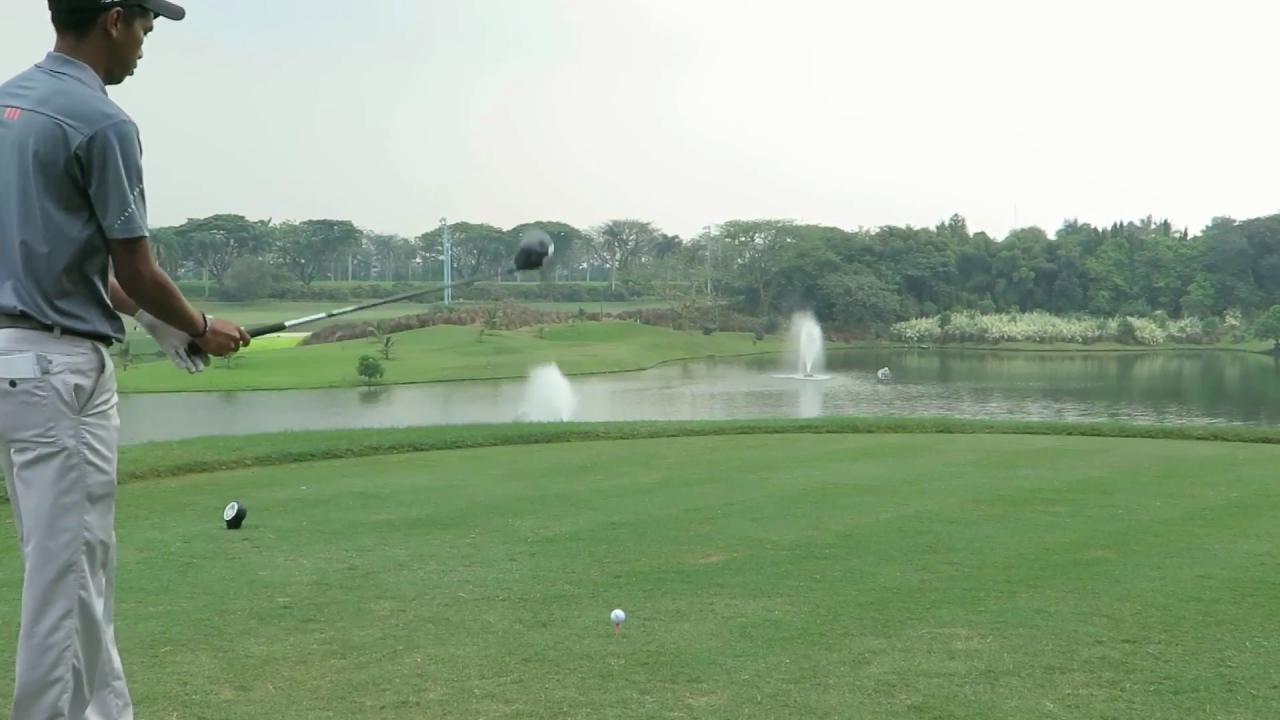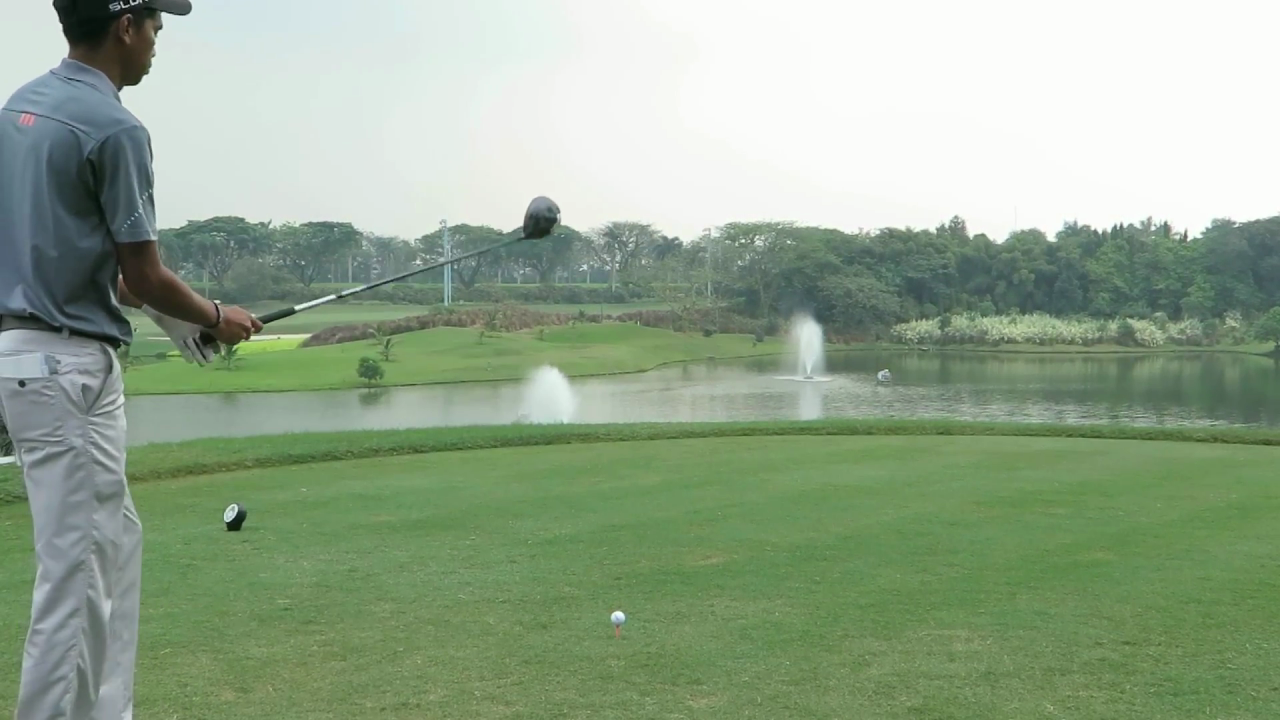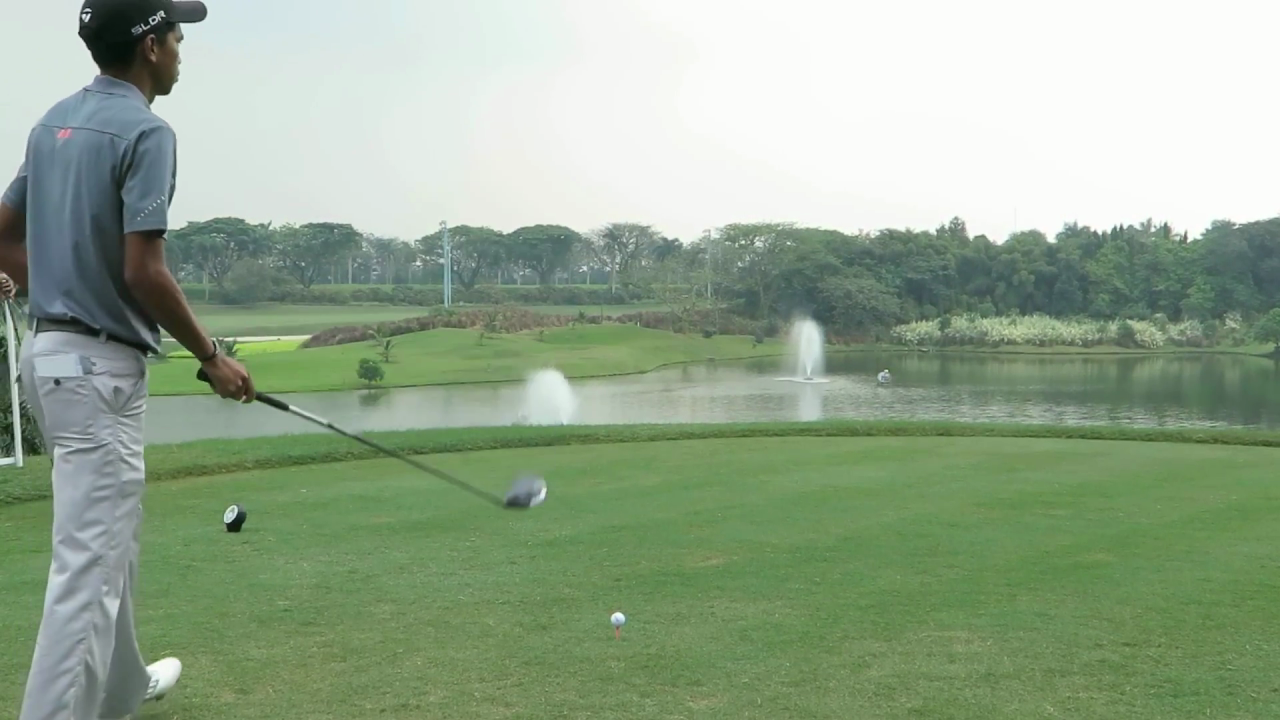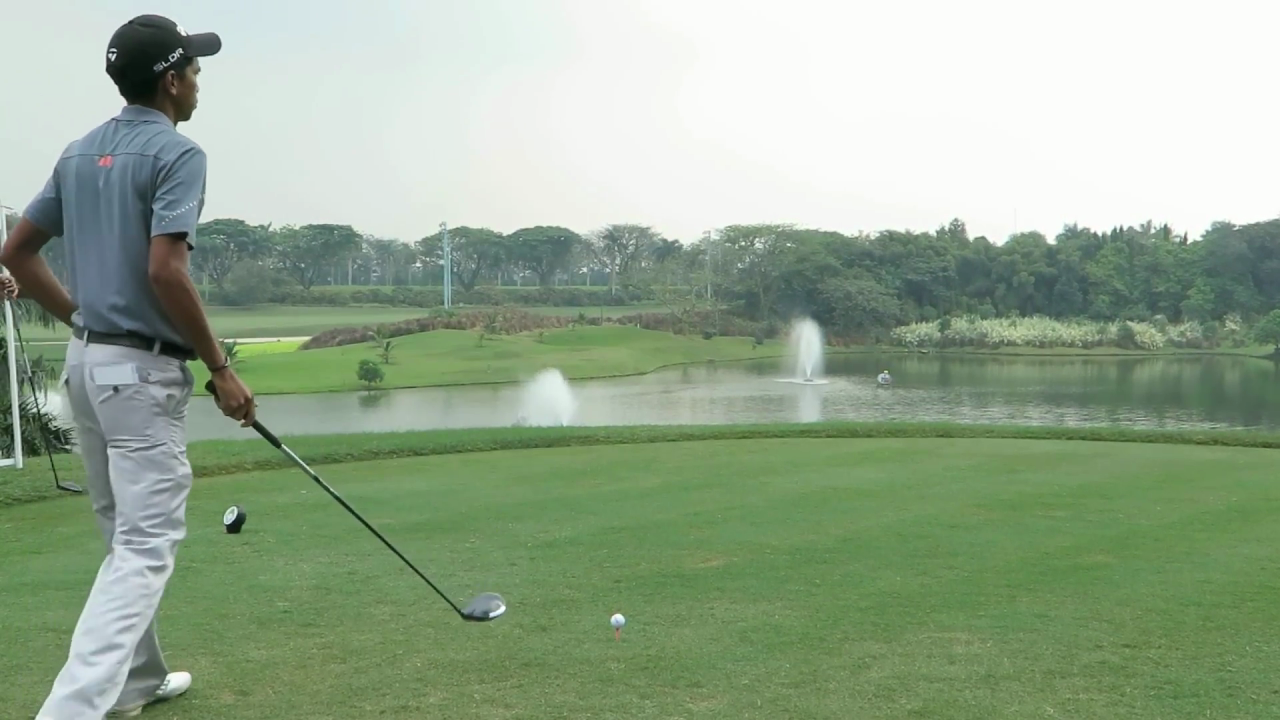
dt=0.3s
person 1, frame 1
right shoulder: (102, 122)
right elbow: (135, 270)
left wrist: (135, 306)
right wrist: (200, 327)
left knee: (78, 558)
right knee: (66, 566)
person 1, frame 2
right shoulder: (114, 127)
right elbow: (143, 274)
left wrist: (163, 310)
right wrist: (215, 317)
right hip: (67, 365)
left knee: (112, 547)
right knee: (77, 564)
person 1, frame 3
right shoulder: (145, 131)
right elbow: (143, 272)
right wrist: (211, 356)
right hip: (99, 364)
left knee: (109, 537)
right knee: (87, 559)
person 1, frame 4
left shoulder: (79, 152)
right shoulder: (178, 153)
right elbow: (165, 271)
right wrist: (221, 369)
left hip: (86, 362)
right hip: (144, 368)
left knee: (124, 532)
right knee: (145, 548)
